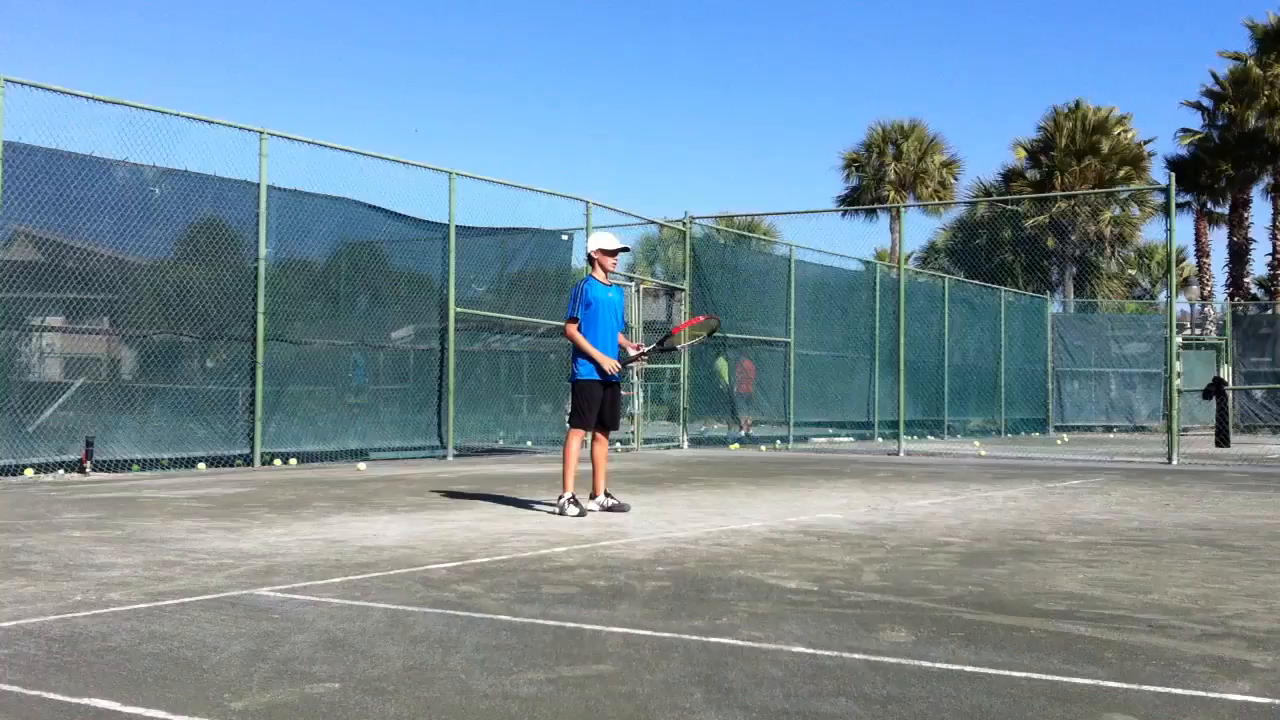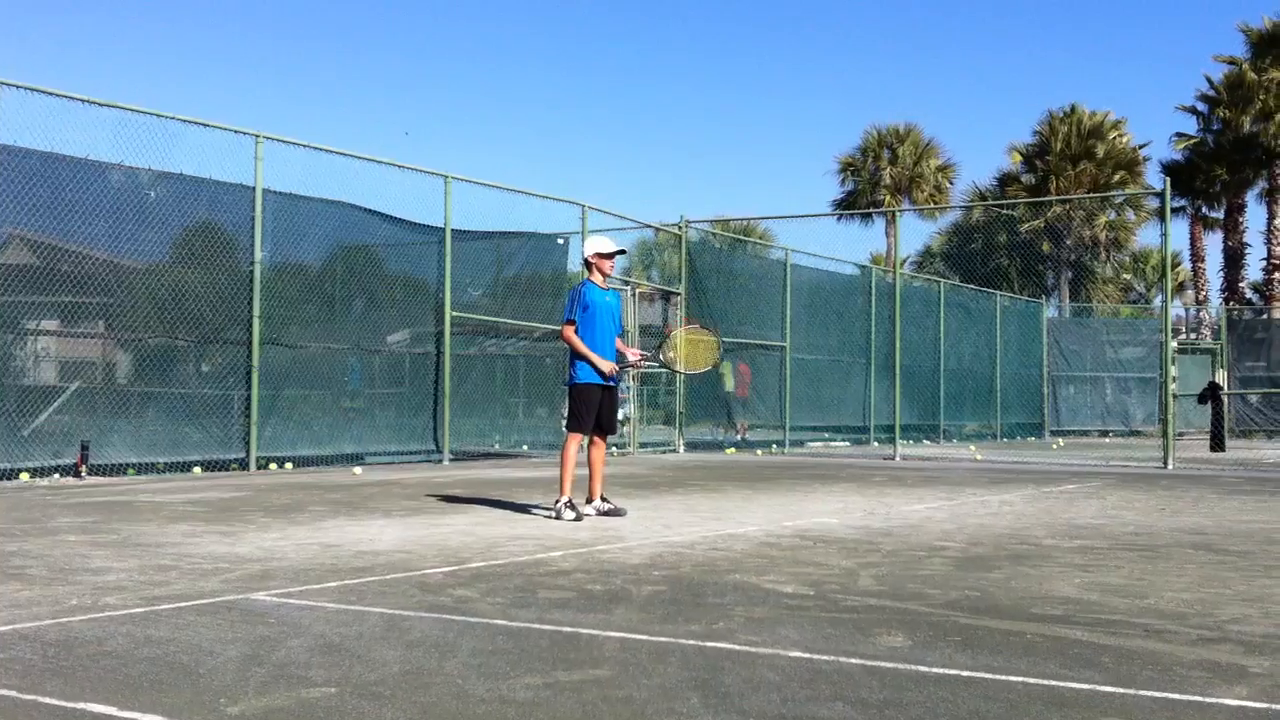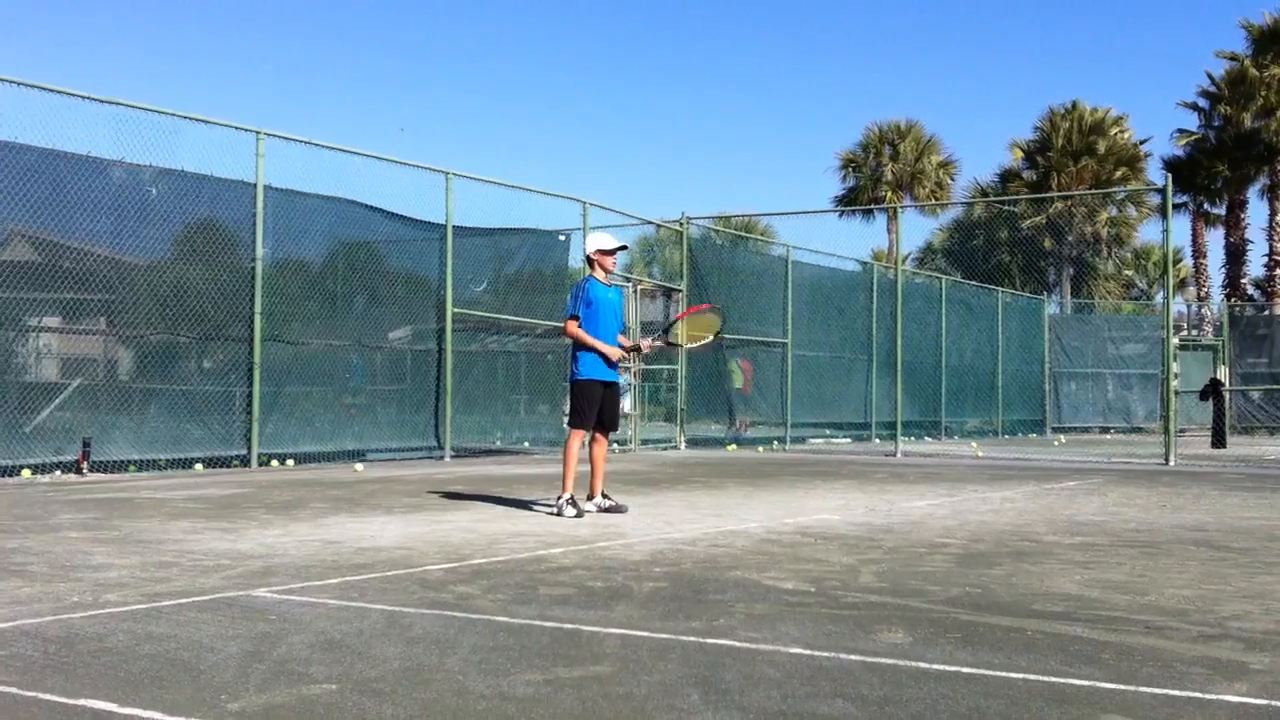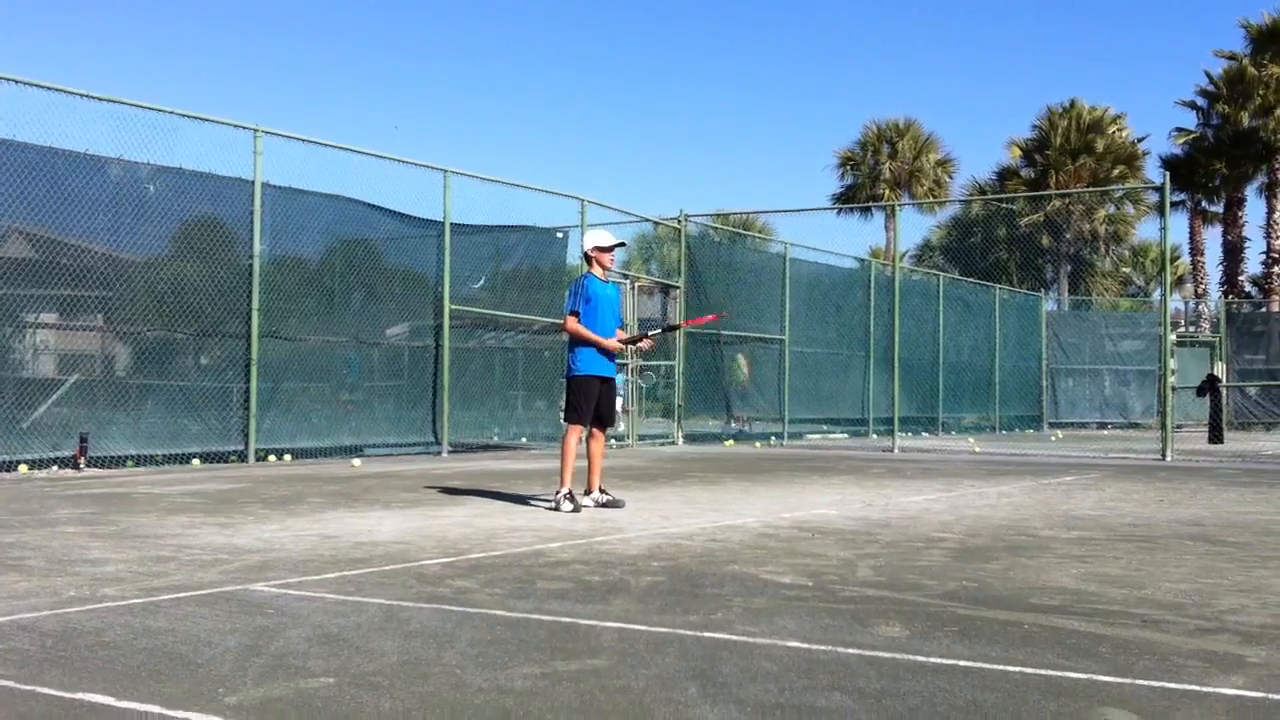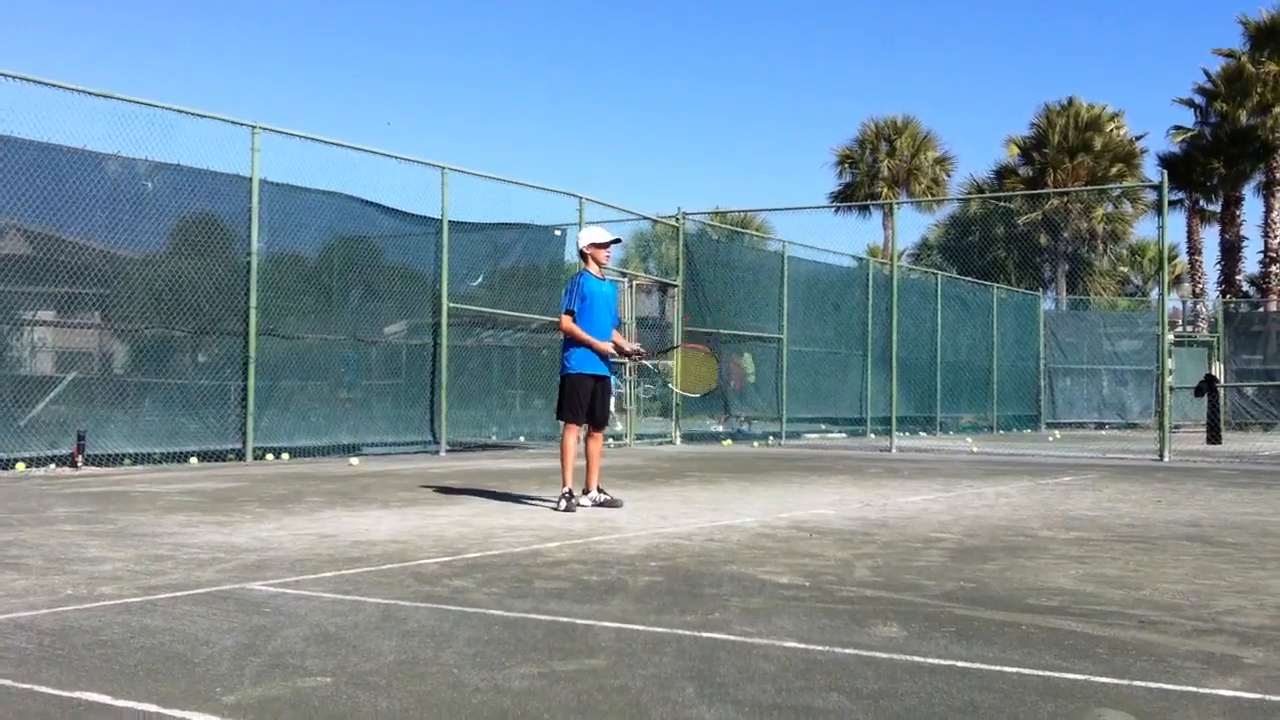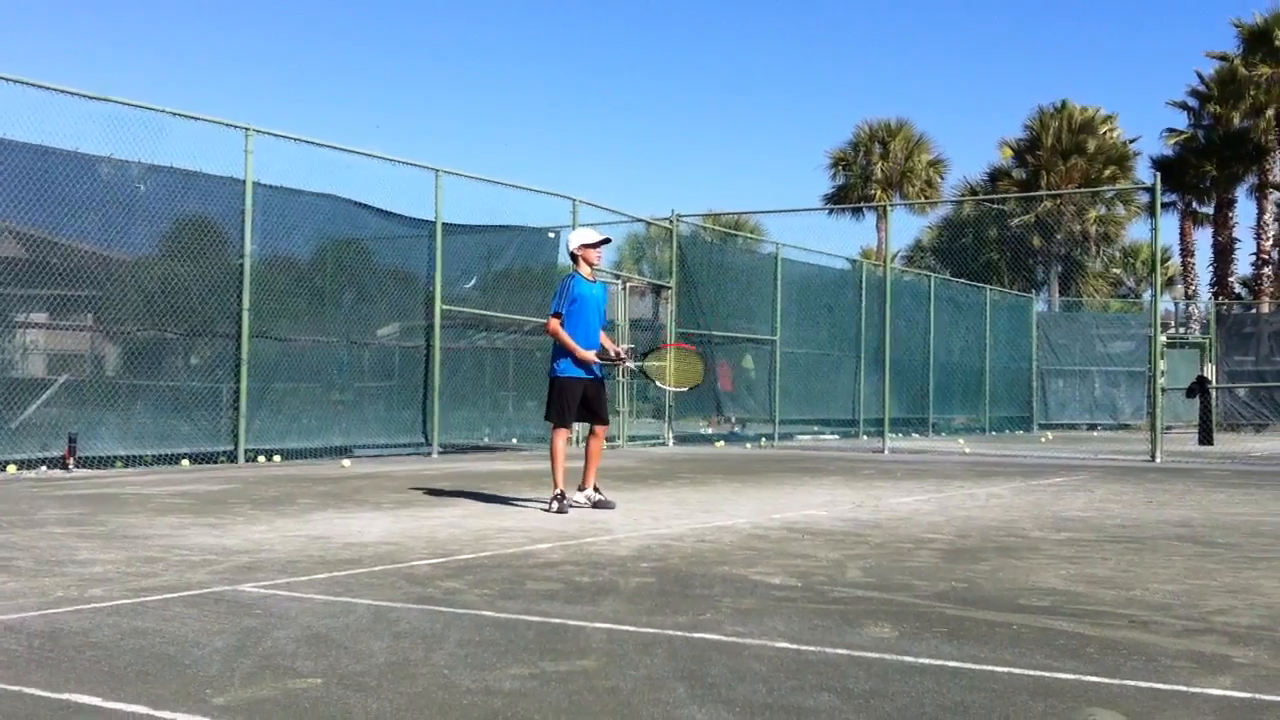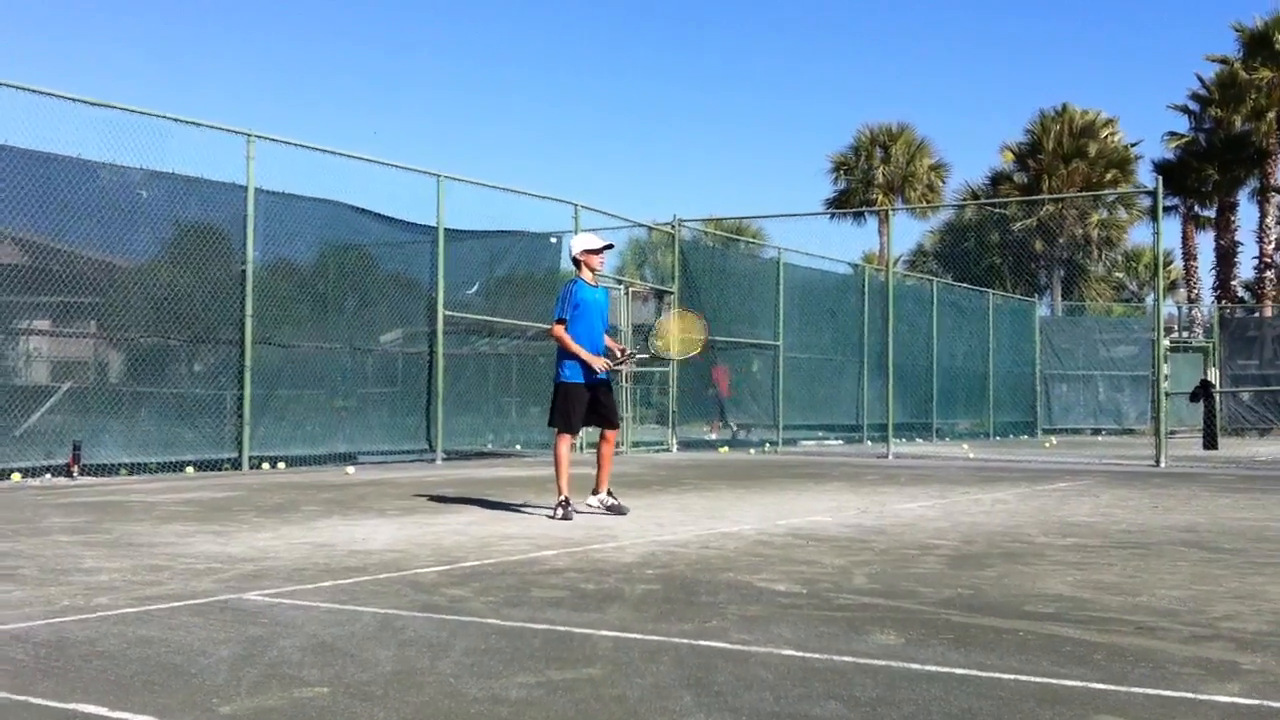
dt=0.2s
person 1, frame 1
left shoulder: (617, 293)
right shoulder: (584, 287)
right elbow: (570, 330)
left wrist: (628, 345)
right wrist: (600, 357)
left hip: (610, 374)
right hip: (587, 372)
left knee: (603, 433)
right knee: (578, 430)
left ankle: (599, 495)
right ankle: (567, 496)
person 1, frame 2
left shoulder: (614, 296)
right shoulder: (582, 291)
right elbow: (567, 332)
left wrist: (627, 351)
right wrist: (597, 360)
left hip: (608, 378)
right hip: (585, 376)
left knee: (600, 437)
right knee: (576, 434)
left ankle: (595, 500)
right ankle: (564, 500)
person 1, frame 3
left shoulder: (616, 293)
right shoulder: (584, 287)
right elbow: (570, 328)
left wrist: (633, 344)
right wrist: (603, 349)
left hip: (610, 374)
right hip: (587, 372)
left knee: (601, 434)
right knee: (578, 431)
left ankle: (596, 496)
right ankle: (566, 497)
person 1, frame 4
left shoulder: (614, 290)
right shoulder: (583, 283)
right elbow: (569, 324)
right wrist: (603, 342)
left hip: (607, 369)
right hip: (583, 368)
left knee: (599, 430)
right knee: (576, 426)
left ankle: (594, 491)
right ankle: (565, 491)
person 1, frame 5
left shoulder: (610, 287)
right shoulder: (579, 281)
right elbow: (565, 323)
left wrist: (625, 345)
right wrist: (597, 345)
left hip: (602, 368)
right hip: (578, 365)
left knee: (597, 429)
right knee: (573, 425)
left ankle: (592, 490)
right ankle: (567, 491)
person 1, frame 6
left shoulder: (600, 288)
right shoulder: (570, 283)
right elbow: (552, 325)
left wrist: (610, 347)
right wrist: (580, 352)
left hip: (592, 371)
right hip: (568, 368)
left knee: (600, 425)
right knee: (562, 428)
left ankle: (587, 488)
right ankle: (558, 493)
person 1, frame 7
left shoulder: (603, 293)
right shoulder: (573, 288)
right elbow: (557, 331)
left wrist: (614, 347)
right wrist: (588, 357)
left hip: (599, 375)
right hip: (573, 374)
left knee: (610, 430)
right knee: (565, 434)
left ankle: (601, 493)
right ankle: (563, 499)
